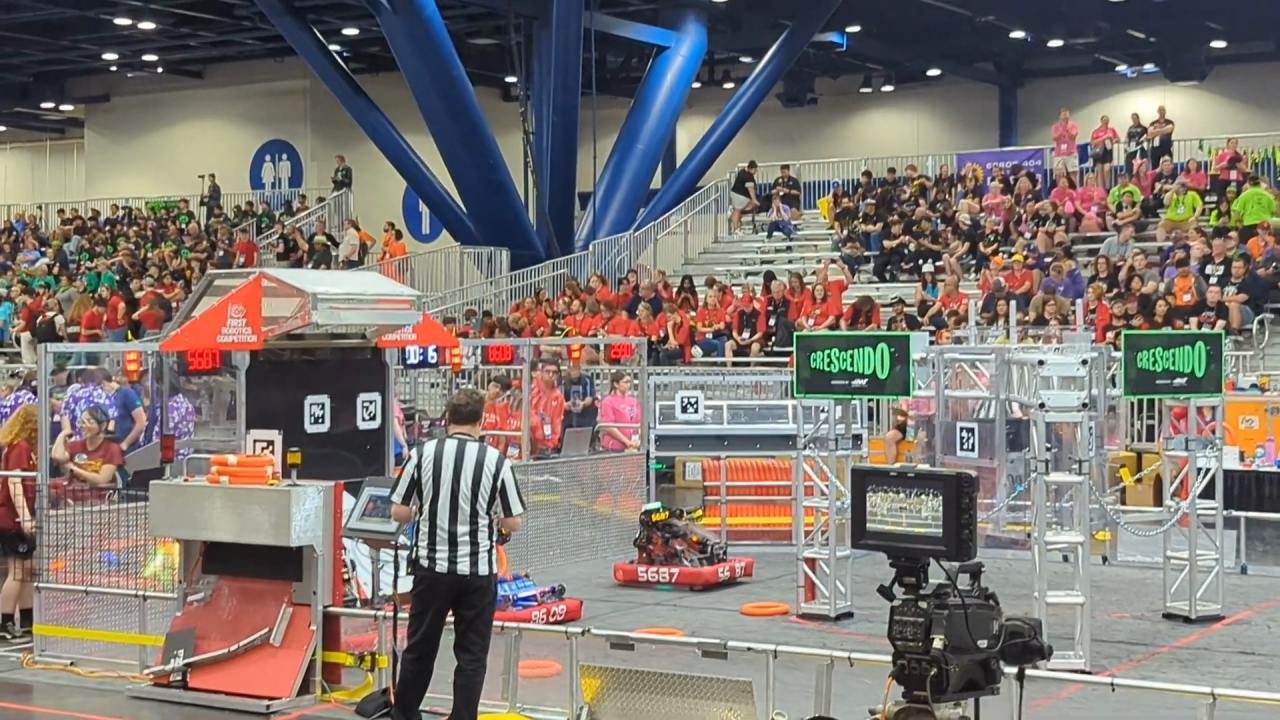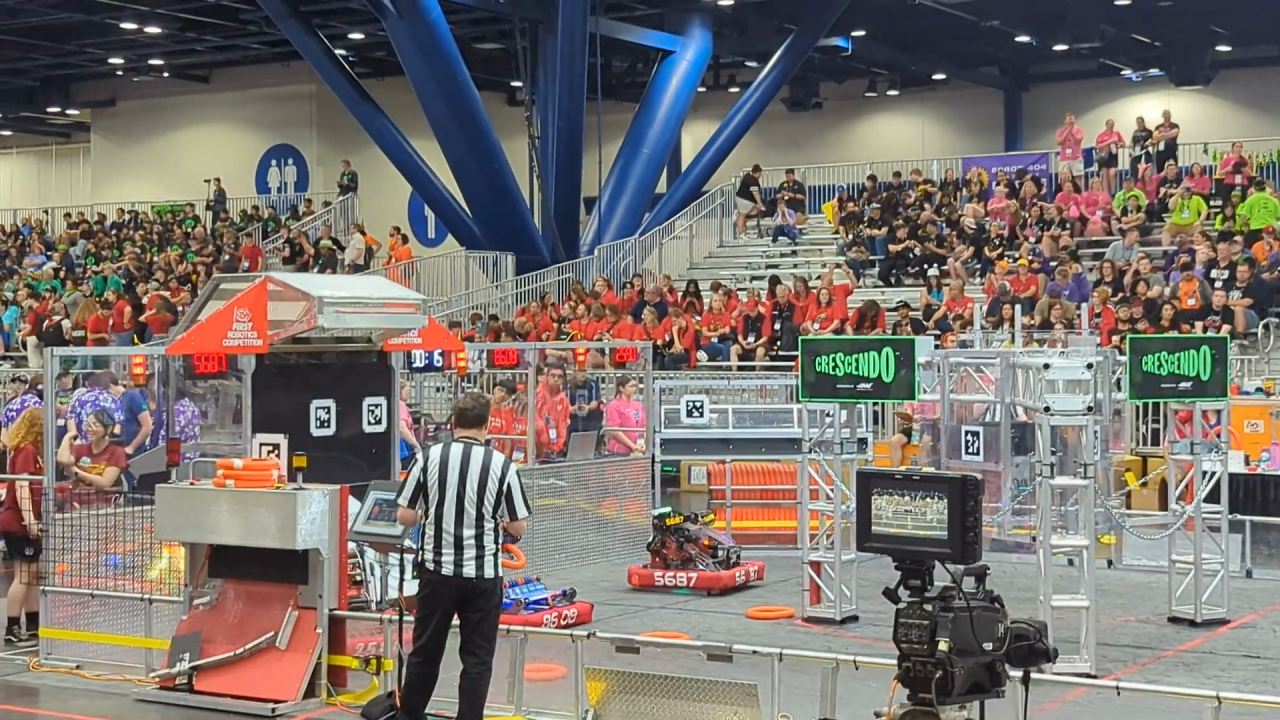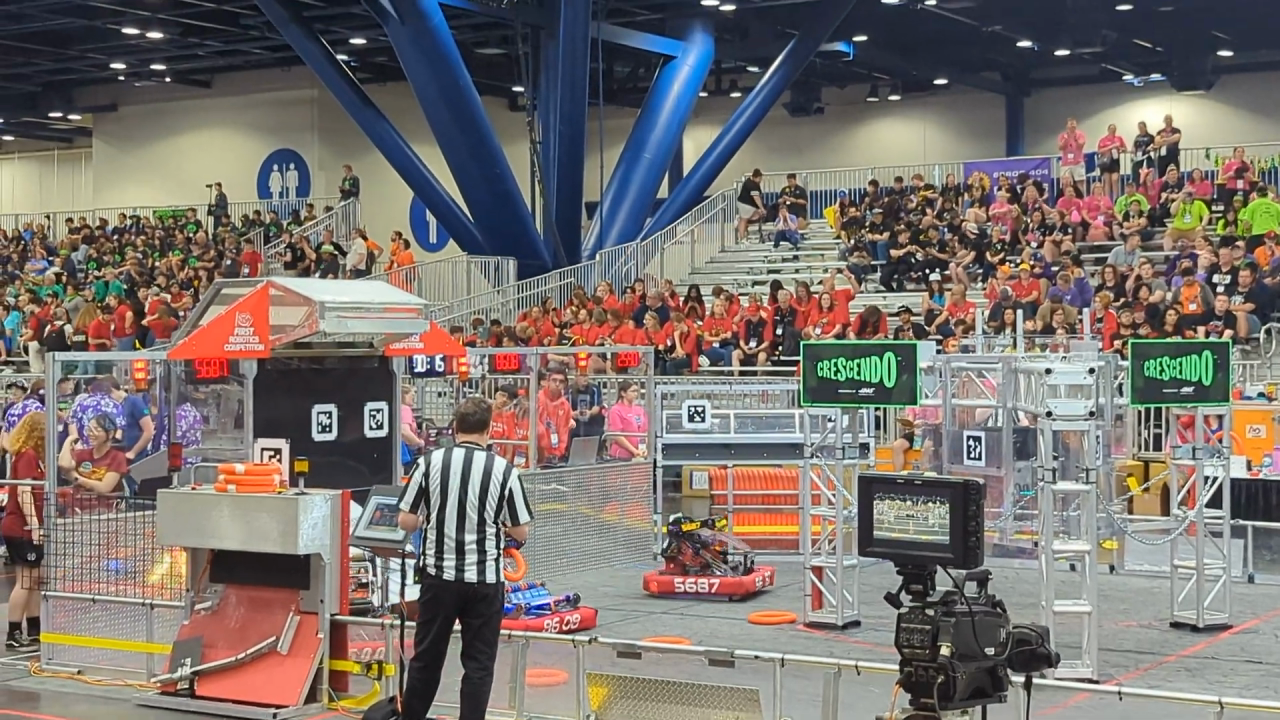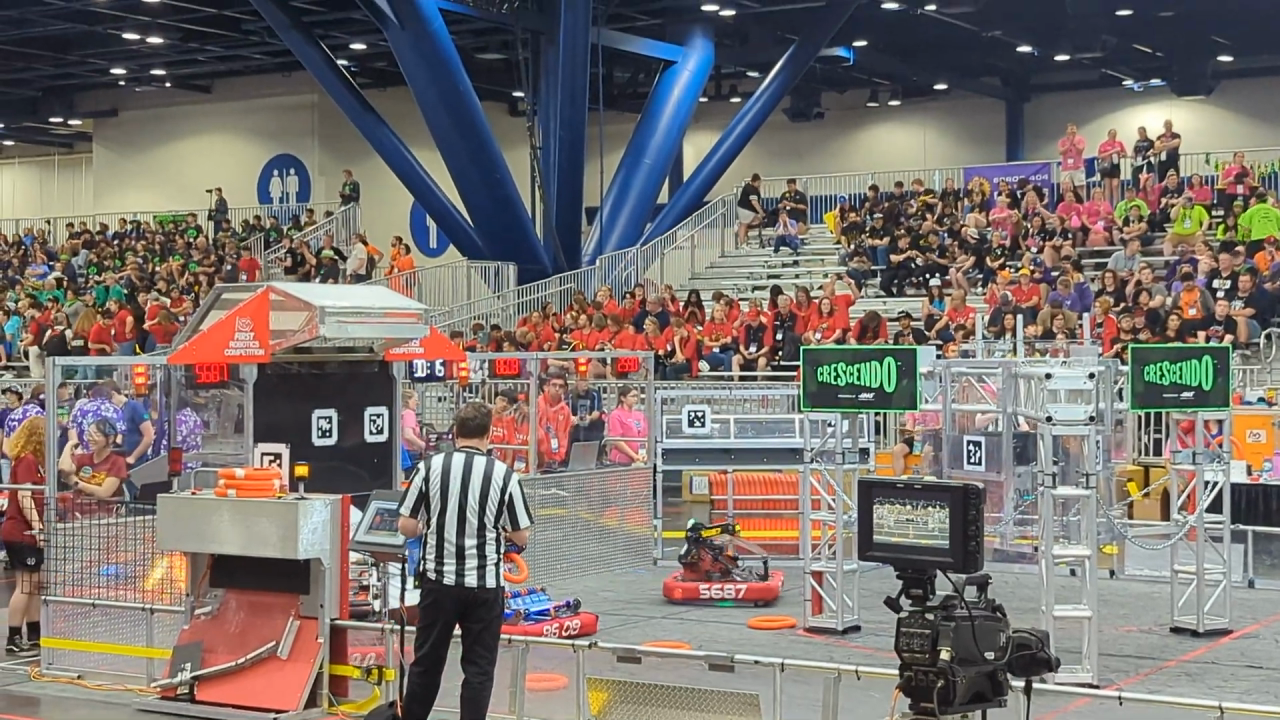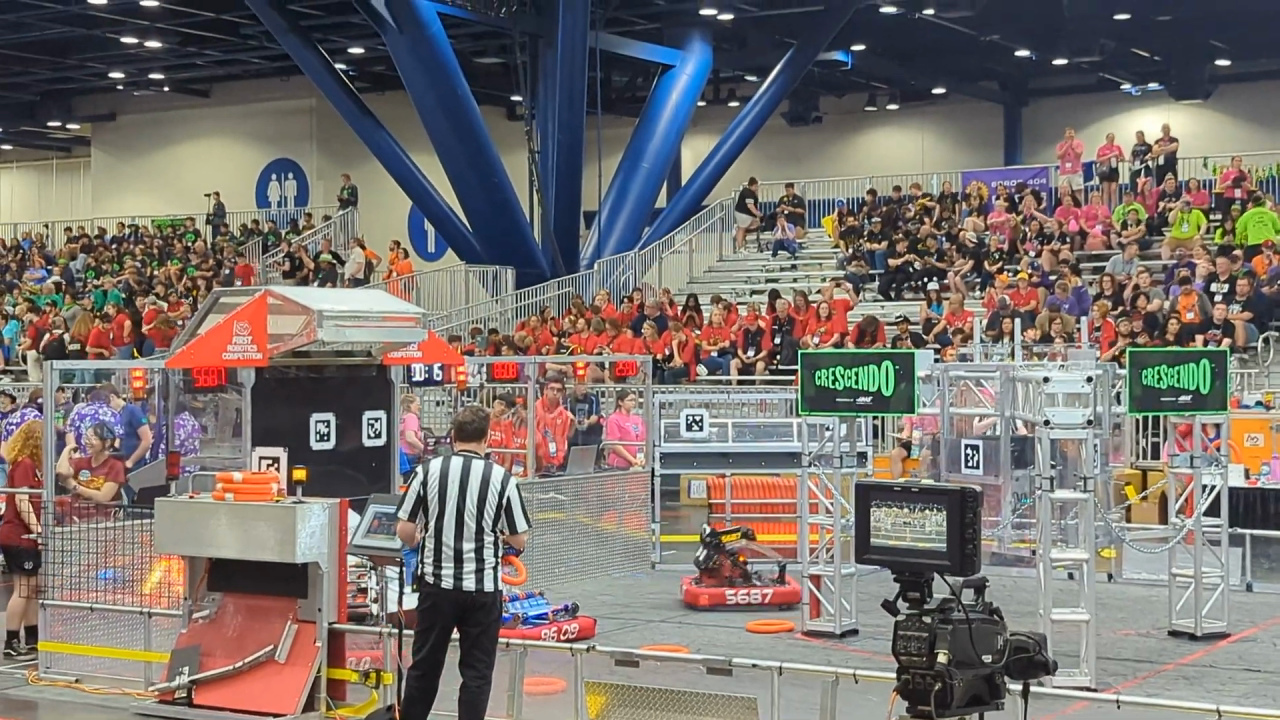
dt=0.1s
person 1, frame 1
left shoulder: (422, 454)
right shoulder: (496, 461)
left elbow: (398, 513)
right elbow: (513, 523)
left hip: (432, 567)
right hip: (477, 571)
left knee: (419, 648)
right knee: (471, 655)
person 1, frame 2
left shoulder: (428, 457)
right shoulder: (502, 464)
left elbow: (404, 516)
right elbow: (518, 527)
left hip: (437, 570)
right hip: (483, 574)
left knee: (424, 652)
right knee: (477, 658)
person 1, frame 3
left shoulder: (429, 462)
right shoulder: (504, 470)
left elbow: (406, 521)
right elbow: (520, 532)
left hip: (439, 575)
right hip: (484, 579)
left knee: (426, 657)
right knee: (478, 663)
person 1, frame 4
left shoulder: (429, 467)
right shoulder: (504, 474)
left elbow: (406, 527)
right elbow: (521, 537)
left hip: (439, 580)
right hip: (484, 584)
left knee: (426, 661)
right knee: (478, 668)
person 1, frame 5
left shoulder: (427, 471)
right shoulder: (502, 478)
left elbow: (404, 531)
right elbow: (519, 541)
left hip: (437, 583)
right hip: (482, 588)
left knee: (424, 664)
right knee: (476, 671)
person 2, frame 1
left shoulder: (24, 446)
right shoulder: (20, 446)
right wrist: (23, 516)
left hip: (20, 519)
left knee: (27, 571)
left ankle: (27, 623)
person 2, frame 2
left shoulder: (31, 450)
right shoulder: (26, 450)
right elbow: (21, 486)
right wrist: (30, 519)
left hip: (26, 522)
left knee: (33, 574)
right knee: (23, 575)
left ankle: (33, 626)
person 2, frame 3
left shoulder: (32, 455)
right shoulder: (28, 455)
right elbow: (24, 492)
right wrist: (34, 525)
left hip: (27, 527)
right hip: (21, 528)
left knee: (34, 580)
right knee: (25, 581)
left ankle: (34, 631)
right ankle: (13, 634)
person 2, frame 4
left shoulder: (32, 460)
right shoulder: (27, 460)
right elbow: (24, 497)
right wrist: (38, 528)
left hip: (27, 532)
right hip: (21, 532)
left knee: (34, 585)
right knee: (25, 585)
left ankle: (34, 636)
person 2, frame 5
left shoulder: (29, 463)
right shoulder: (24, 463)
right elbow: (21, 501)
right wrist: (39, 531)
left hip: (25, 536)
left knee: (32, 588)
right knee: (22, 589)
left ankle: (32, 640)
